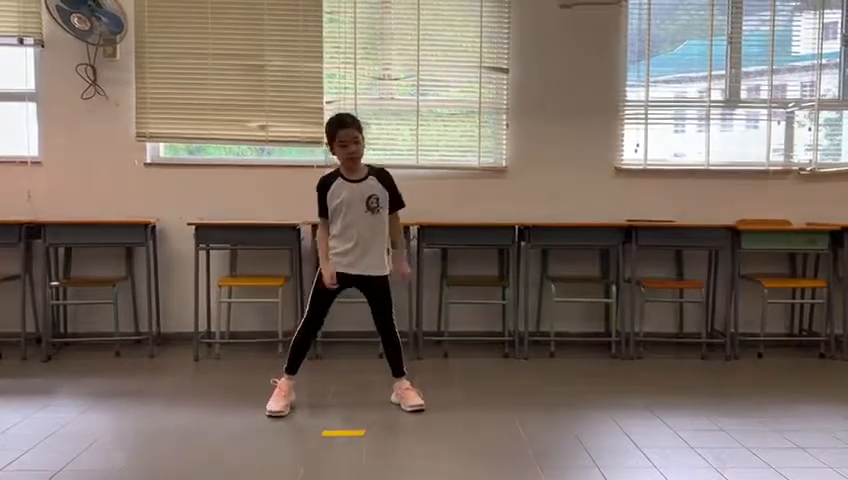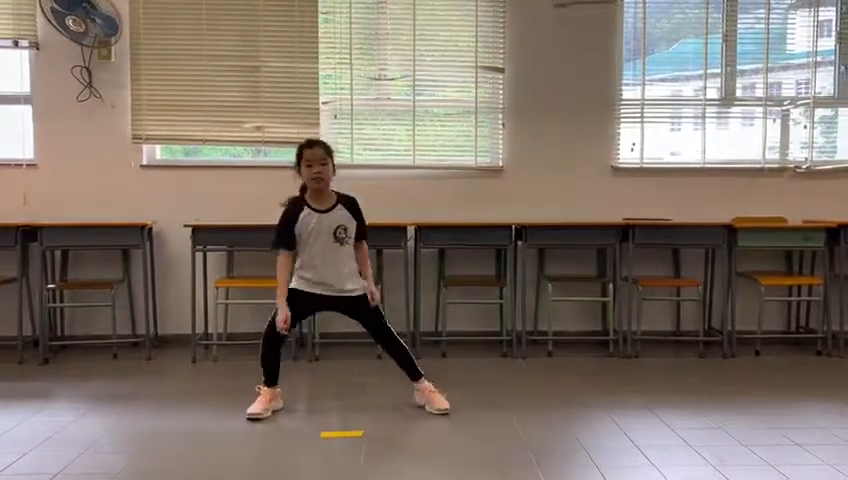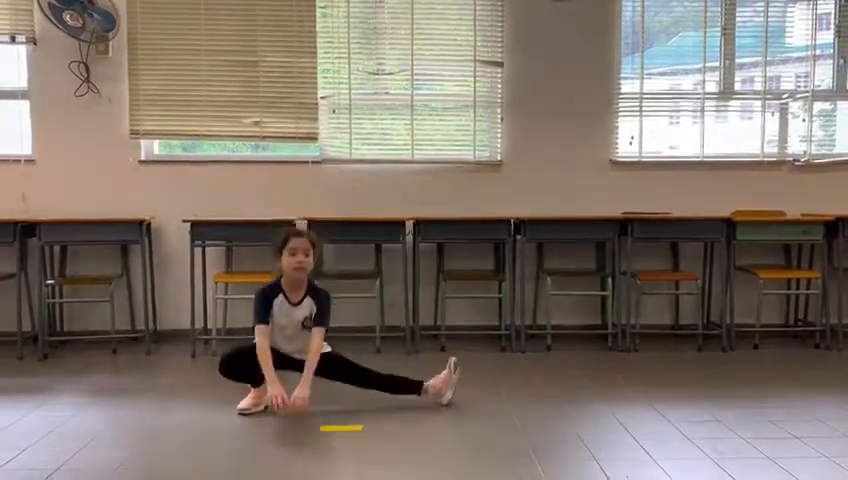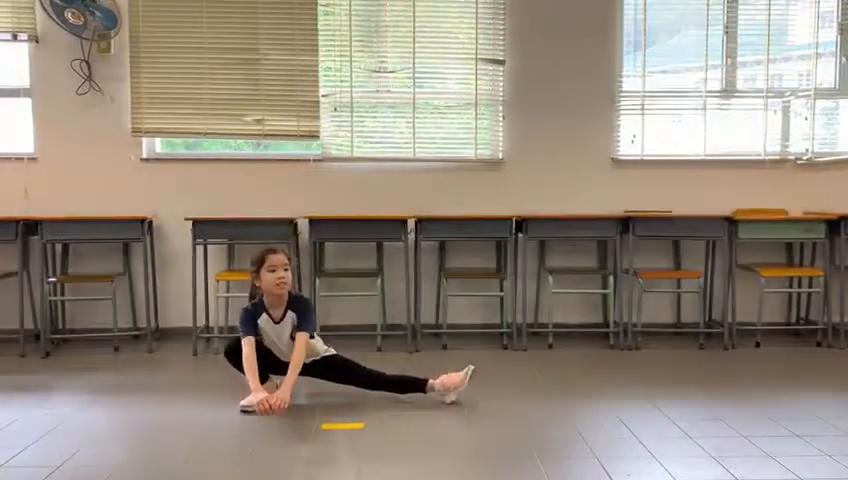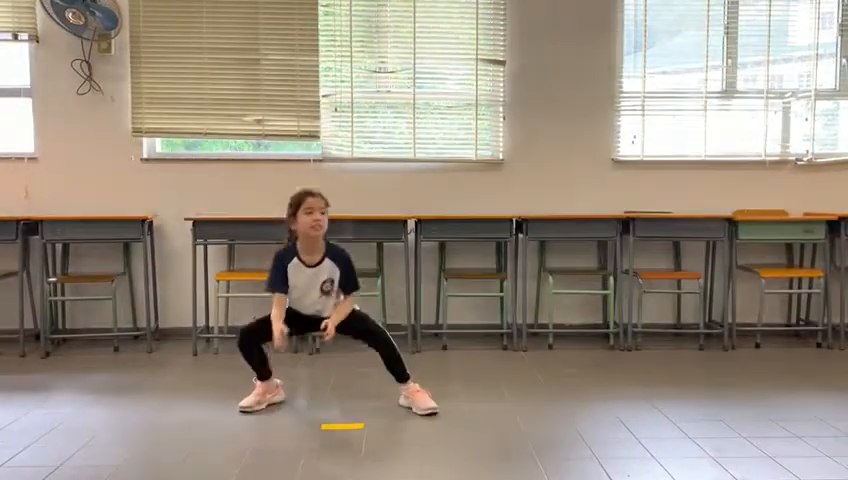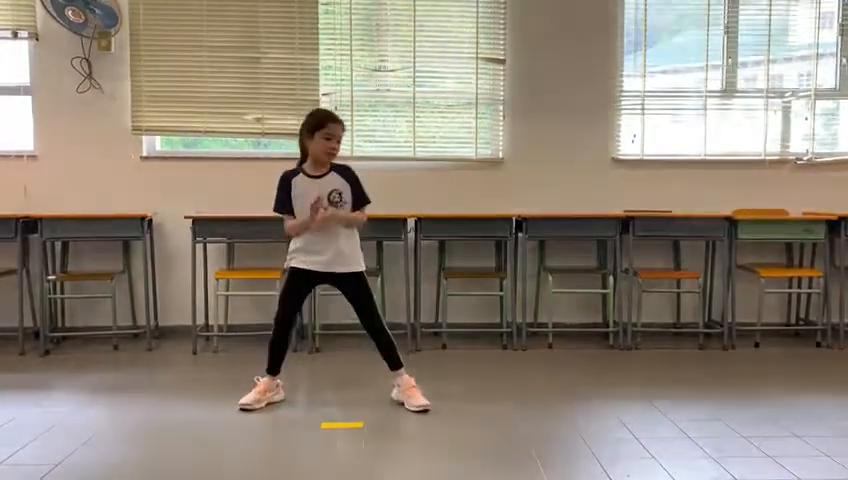
dt=0.7s
person 1, frame 1
left shoulder: (381, 178)
right shoulder: (328, 184)
left elbow: (394, 221)
right elbow: (324, 228)
left wrist: (401, 259)
right wrist: (325, 265)
left hip: (375, 267)
right hip: (337, 267)
left knee: (386, 325)
right knee: (311, 323)
left ankle: (401, 385)
right ankle: (285, 384)
person 1, frame 2
left shoulder: (349, 205)
right shoulder: (294, 212)
left elbow: (360, 245)
right elbow: (284, 258)
left wrist: (369, 282)
right wrist: (282, 304)
left hip: (349, 288)
right hip: (306, 287)
left knee: (385, 335)
right knee: (272, 334)
left ankle: (422, 386)
right ankle: (270, 393)
person 1, frame 3
left shoulder: (320, 296)
right shoulder: (266, 295)
left elbow: (316, 342)
right elbow: (262, 340)
left wrist: (306, 385)
right wrist: (272, 384)
left hip: (312, 354)
right hip: (276, 353)
left knee: (366, 378)
right knee: (227, 366)
left ankle: (429, 388)
right ankle: (260, 389)
person 1, frame 4
left shoulder: (302, 305)
right shoulder: (251, 313)
left elbow: (301, 345)
right elbow: (248, 351)
left wrist: (286, 388)
right wrist: (257, 389)
left hip: (315, 358)
right hip: (277, 360)
left knee: (371, 379)
right knee: (234, 349)
left ankle: (435, 385)
right ankle: (266, 385)
person 1, frame 5
left shoulder: (339, 256)
right shoulder: (284, 257)
left elbow: (348, 298)
right elbow: (278, 303)
left wrist: (335, 320)
right wrist: (278, 327)
left hip: (335, 314)
right hip: (298, 314)
left knee: (380, 337)
right knee: (246, 337)
left ankle: (408, 389)
right ankle: (268, 387)
person 1, frame 6
left shoulder: (346, 175)
right shoulder: (290, 179)
left elbow: (361, 219)
right elbow: (289, 228)
left wrist: (336, 216)
right wrist: (310, 218)
left hip: (346, 262)
right hip: (304, 262)
left knee: (372, 320)
right knee: (283, 322)
left ankle: (402, 382)
right ankle: (270, 383)
